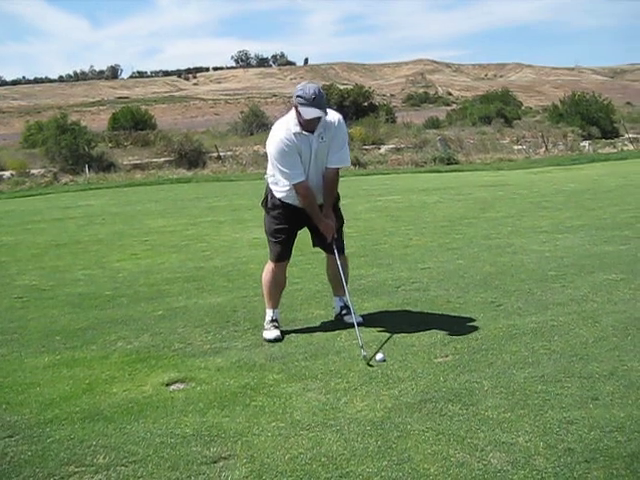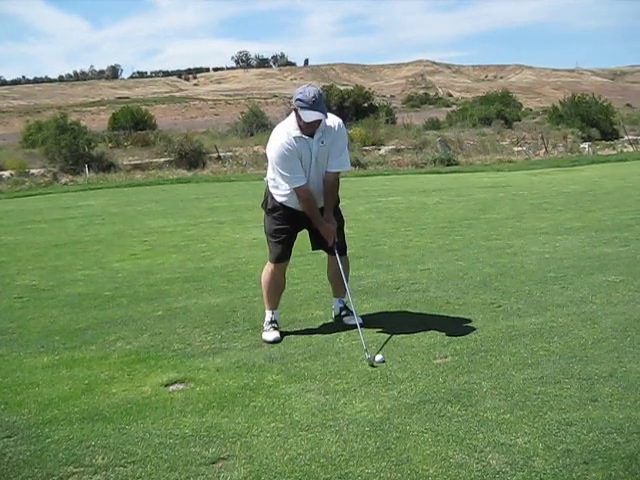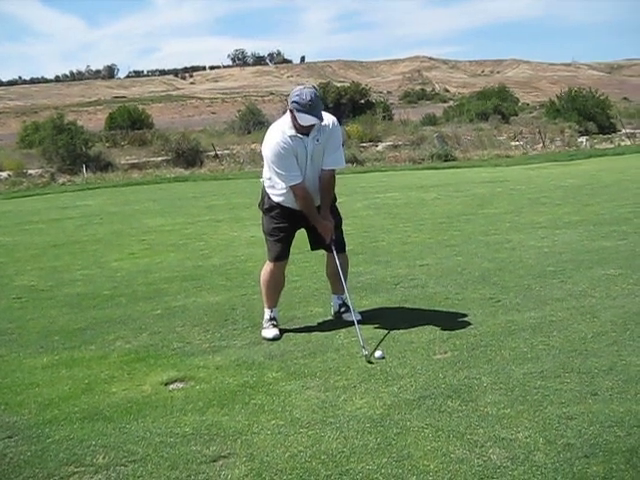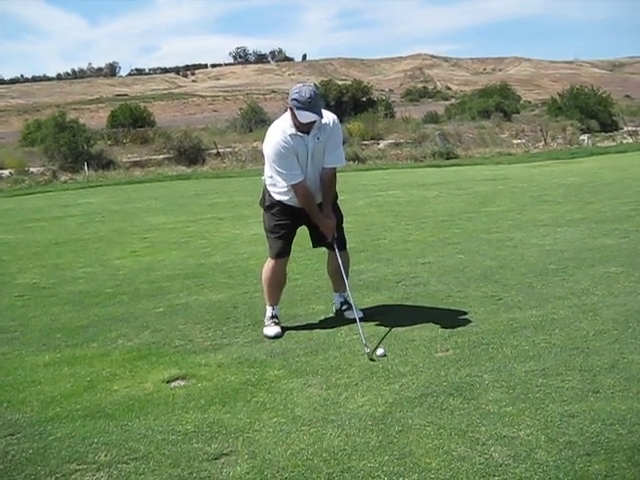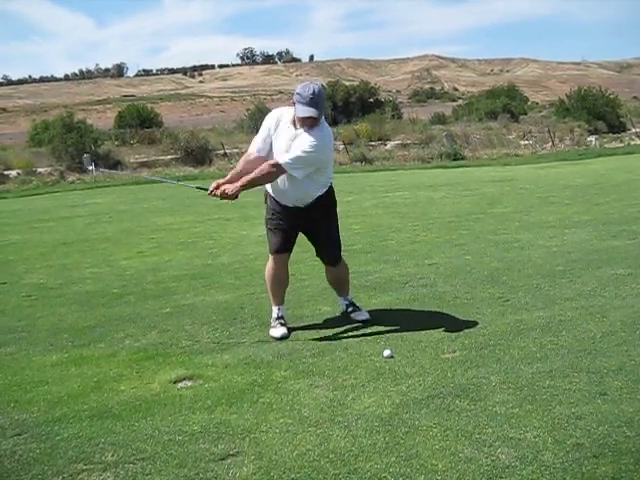
dt=0.7s
person 1, frame 1
left shoulder: (336, 123)
right shoulder: (281, 137)
left elbow: (332, 172)
right elbow: (300, 187)
left wrist: (329, 211)
right wrist: (320, 221)
left hip: (323, 198)
right hip: (285, 202)
left knee: (337, 251)
right knee: (278, 260)
left ankle: (340, 305)
right ankle: (271, 318)
person 1, frame 2
left shoulder: (336, 127)
right shoulder: (282, 141)
left elbow: (332, 176)
right elbow: (301, 191)
left wrist: (330, 215)
right wrist: (320, 224)
left hip: (323, 200)
right hip: (285, 204)
left knee: (339, 252)
right knee: (278, 261)
left ankle: (340, 306)
right ankle: (270, 318)
person 1, frame 3
left shoulder: (330, 126)
right shoulder: (277, 140)
left elbow: (328, 174)
right elbow: (297, 189)
left wrist: (326, 212)
right wrist: (318, 222)
left hip: (319, 199)
right hip: (282, 204)
left knee: (338, 250)
right knee: (277, 260)
left ankle: (339, 303)
right ankle: (269, 316)
person 1, frame 4
left shoulder: (331, 123)
right shoulder: (278, 138)
left elbow: (329, 172)
right elbow: (298, 187)
left wrist: (328, 210)
right wrist: (319, 220)
left hip: (320, 196)
right hip: (283, 202)
left knee: (339, 248)
right knee: (278, 258)
left ankle: (340, 300)
right ankle: (271, 313)
person 1, frame 5
left shoulder: (319, 140)
right shoulder: (277, 116)
left elbow: (276, 168)
right elbow: (255, 155)
left wrist: (239, 187)
right wrist: (228, 180)
left hip: (316, 205)
right hip: (279, 202)
left knee: (333, 260)
right knee: (277, 258)
left ankle: (347, 302)
right ankle: (278, 315)
